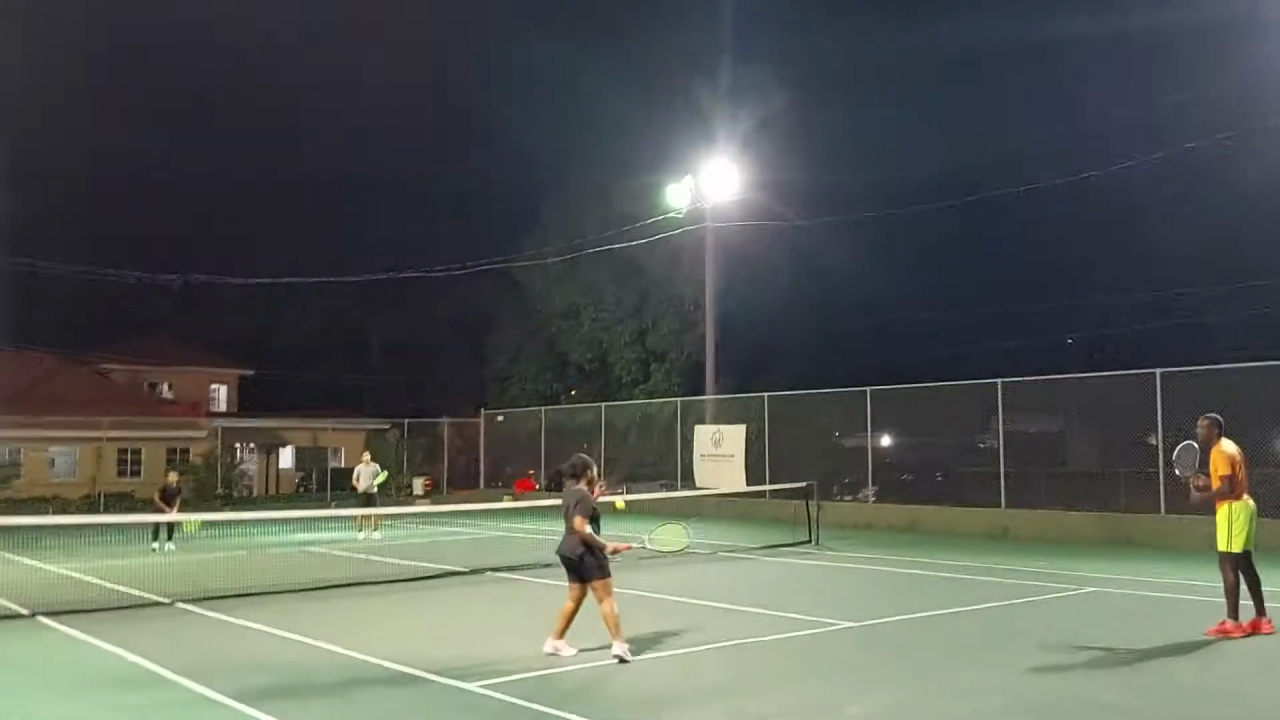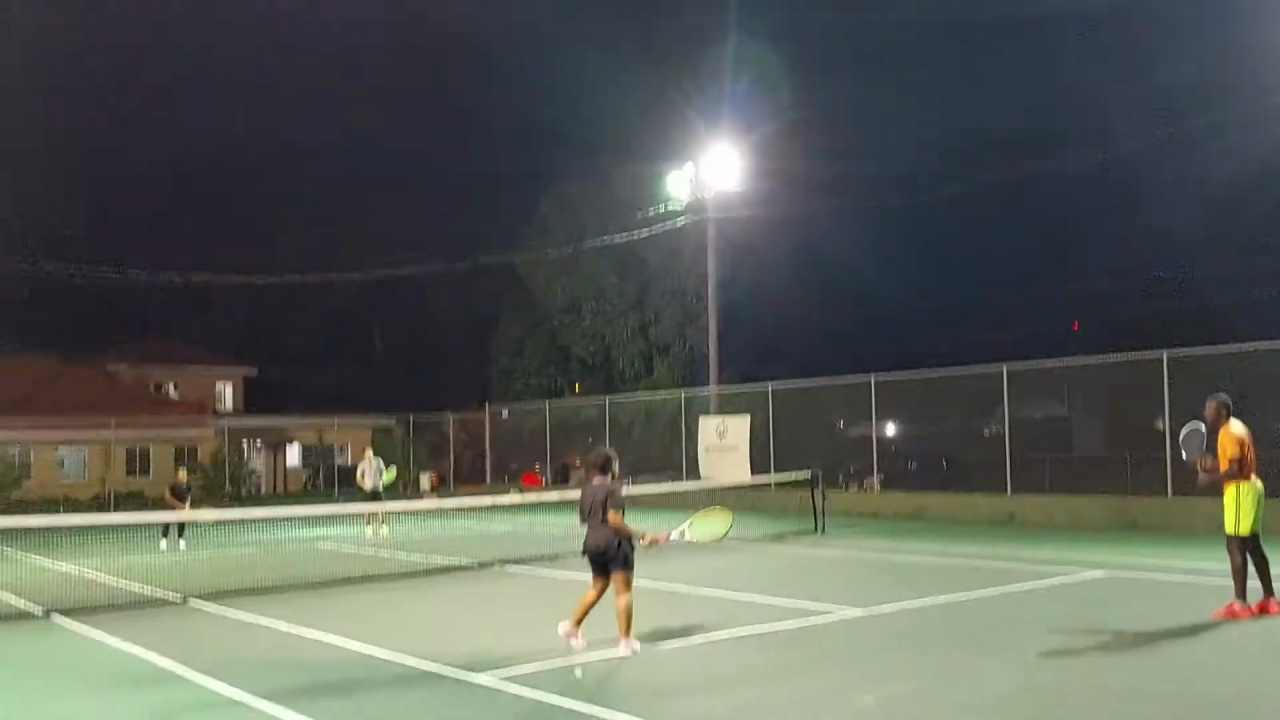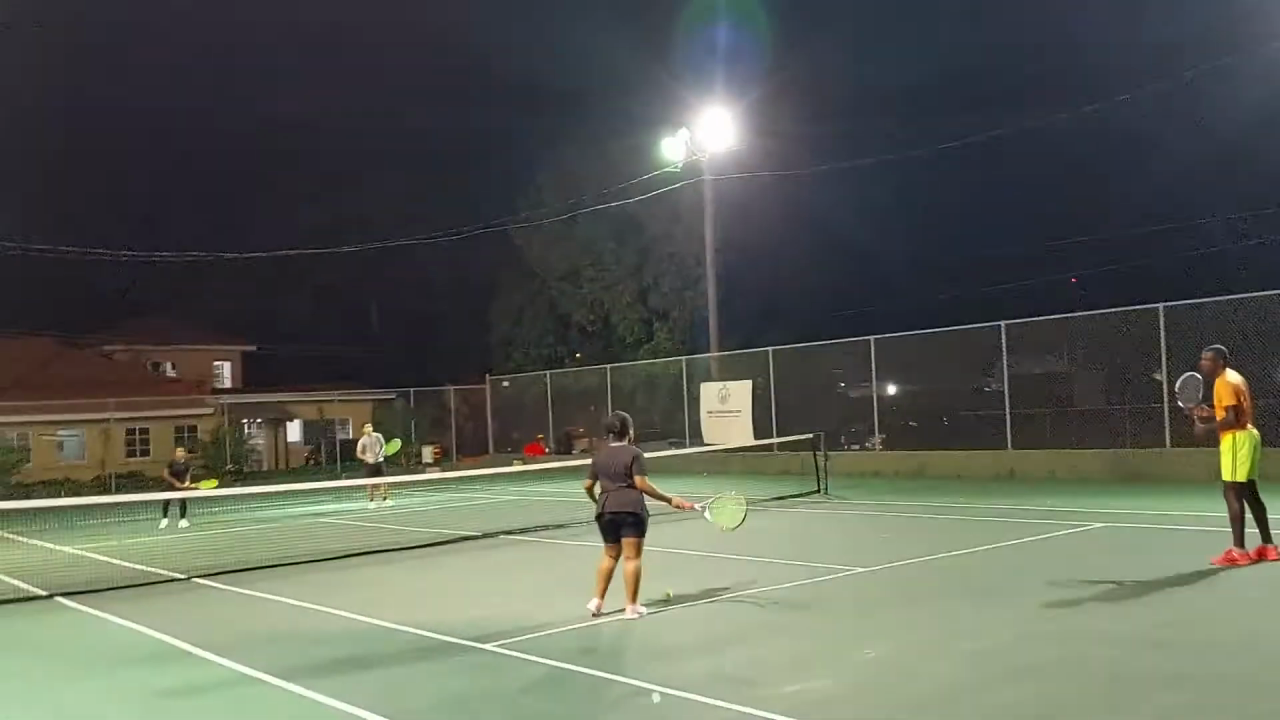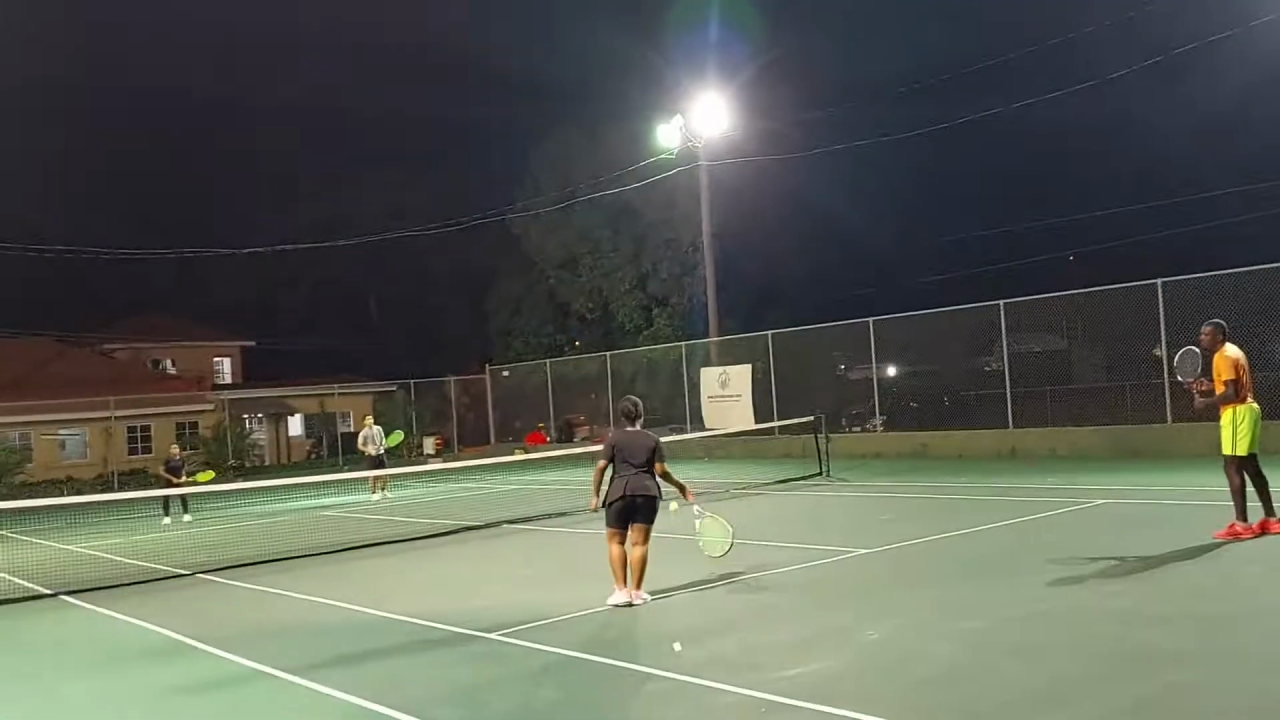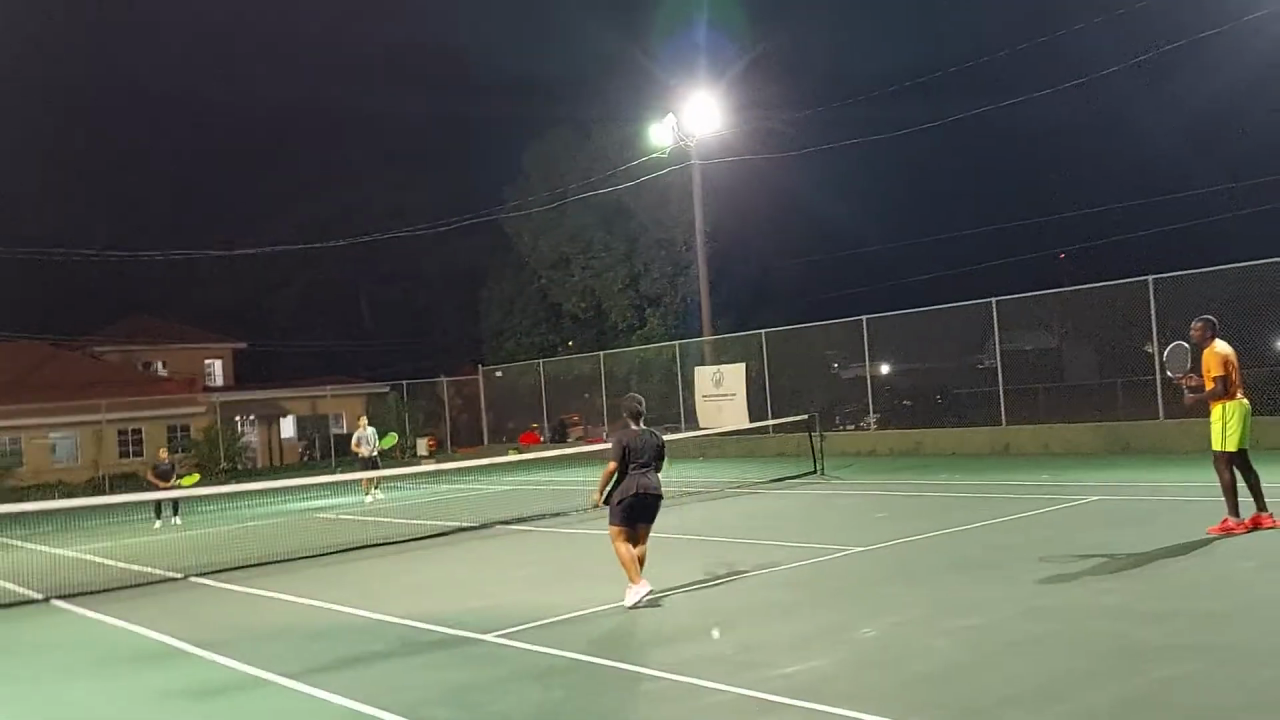
dt=0.2s
person 1, frame 1
left shoulder: (1220, 451)
right shoulder: (1227, 447)
left elbow: (1228, 489)
left wrist: (1202, 497)
right wrist: (1208, 483)
left hip: (1233, 509)
right hip: (1241, 506)
left knee: (1228, 564)
right knee: (1244, 563)
left ankle: (1232, 622)
right ankle: (1261, 618)
person 1, frame 2
left shoulder: (1228, 432)
right shoulder: (1237, 428)
left elbow: (1236, 470)
left wrist: (1210, 479)
right wrist: (1215, 465)
left hip: (1240, 490)
right hip: (1250, 488)
left knee: (1235, 545)
right knee: (1252, 545)
left ankle: (1240, 604)
person 1, frame 3
left shoulder: (1224, 382)
right shoulder: (1233, 378)
left elbow: (1233, 419)
left wrist: (1207, 428)
right wrist: (1211, 413)
left hip: (1237, 439)
right hip: (1246, 436)
left knee: (1232, 493)
right knee: (1249, 492)
left ankle: (1239, 551)
right ankle: (1268, 546)
person 1, frame 4
left shoulder: (1223, 356)
right shoulder: (1232, 351)
left elbow: (1232, 393)
left wrist: (1206, 402)
right wrist: (1211, 387)
left hip: (1237, 413)
right hip: (1247, 409)
left knee: (1232, 467)
right knee: (1251, 466)
left ankle: (1242, 524)
person 1, frame 5
left shoulder: (1212, 352)
right shoulder: (1222, 347)
left elbow: (1221, 389)
left wrist: (1196, 398)
right wrist: (1201, 383)
left hip: (1227, 409)
right hip: (1237, 405)
left knee: (1222, 463)
right knee: (1241, 461)
left ankle: (1234, 520)
right ankle: (1263, 514)
person 2, frame 1
left shoulder: (570, 493)
right shoulder: (584, 497)
right elbow: (580, 526)
left wrist: (592, 498)
right wrist: (605, 545)
left hip: (570, 551)
right hip: (585, 551)
left knee: (575, 597)
right knee: (606, 597)
left ankle: (555, 641)
right ankle: (618, 644)
person 2, frame 2
left shoulder: (587, 490)
right shoulder: (612, 490)
left elbow: (584, 519)
right elbow: (615, 520)
right wrist: (642, 536)
left hip: (593, 543)
right hip: (613, 543)
left knee: (597, 588)
right knee: (623, 591)
left ankle: (571, 626)
right ankle: (626, 641)
person 2, frame 3
left shoulder: (600, 455)
right shoulder: (634, 453)
left elbow: (588, 485)
right elbow: (642, 484)
left wrist: (597, 502)
right wrist: (670, 500)
left hip: (606, 509)
right hip: (631, 508)
left knee: (610, 555)
right knee: (632, 557)
left ankle: (598, 600)
right ankle: (632, 606)
person 2, frame 4
left shoulder: (615, 438)
right shoulder: (652, 439)
left elbow: (600, 467)
right elbow: (661, 471)
left wrist: (595, 494)
right wrist: (681, 487)
left hip: (620, 493)
right hip: (647, 493)
left knee: (615, 542)
right knee: (640, 543)
left ankle: (621, 591)
right ankle: (636, 591)
person 2, frame 5
left shoulder: (622, 437)
right shoulder: (656, 437)
left elbow: (612, 468)
left wrist: (599, 492)
left hip: (627, 492)
right hip: (652, 491)
left knee: (620, 540)
right knee: (639, 542)
left ankle: (638, 584)
right ankle: (635, 588)
